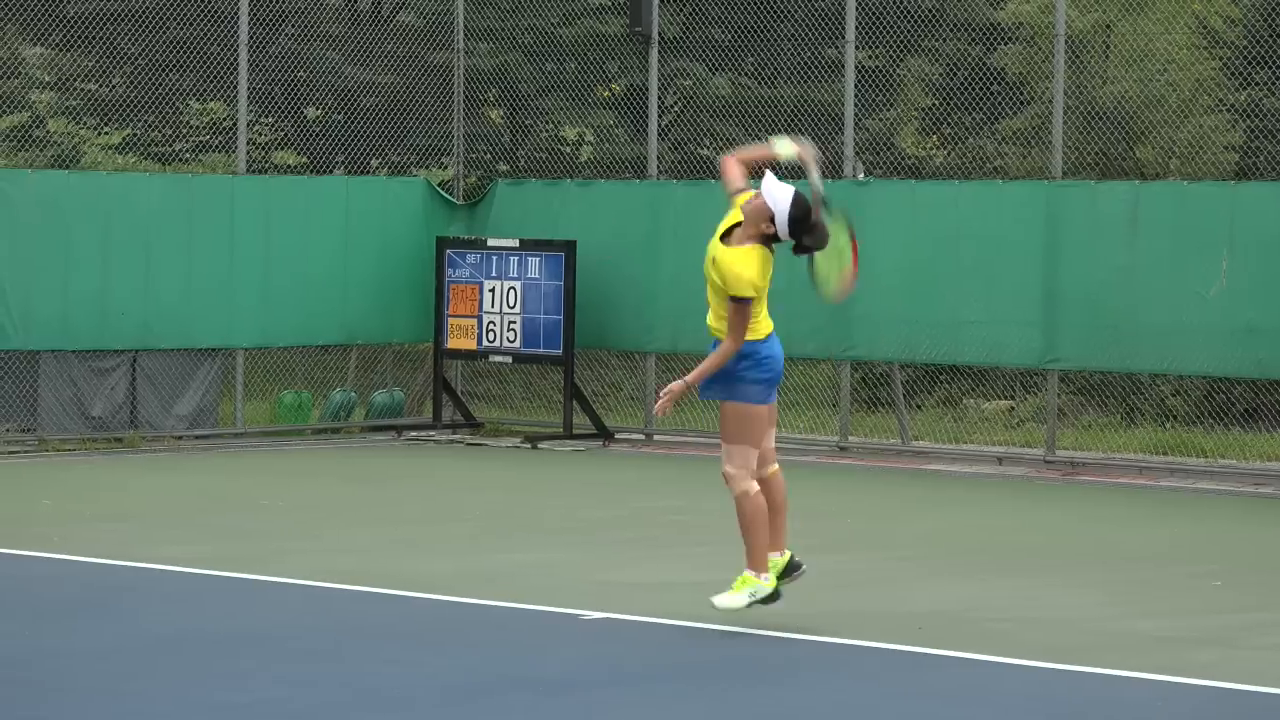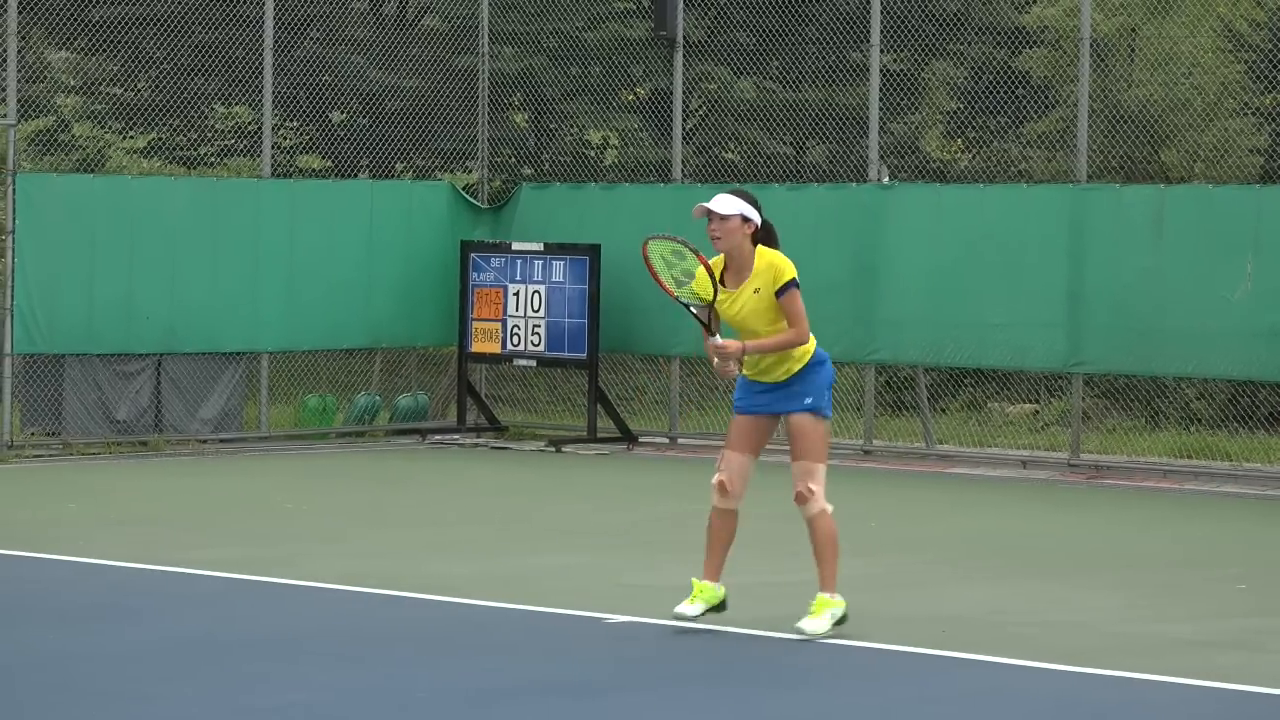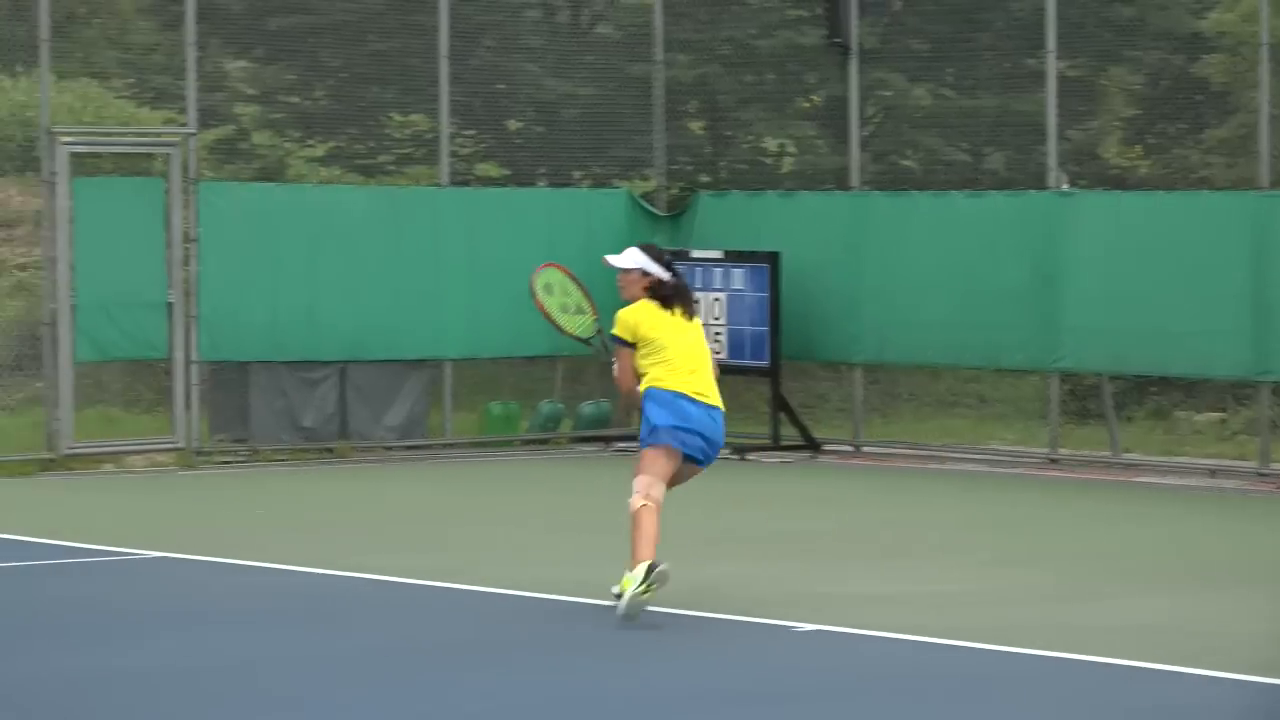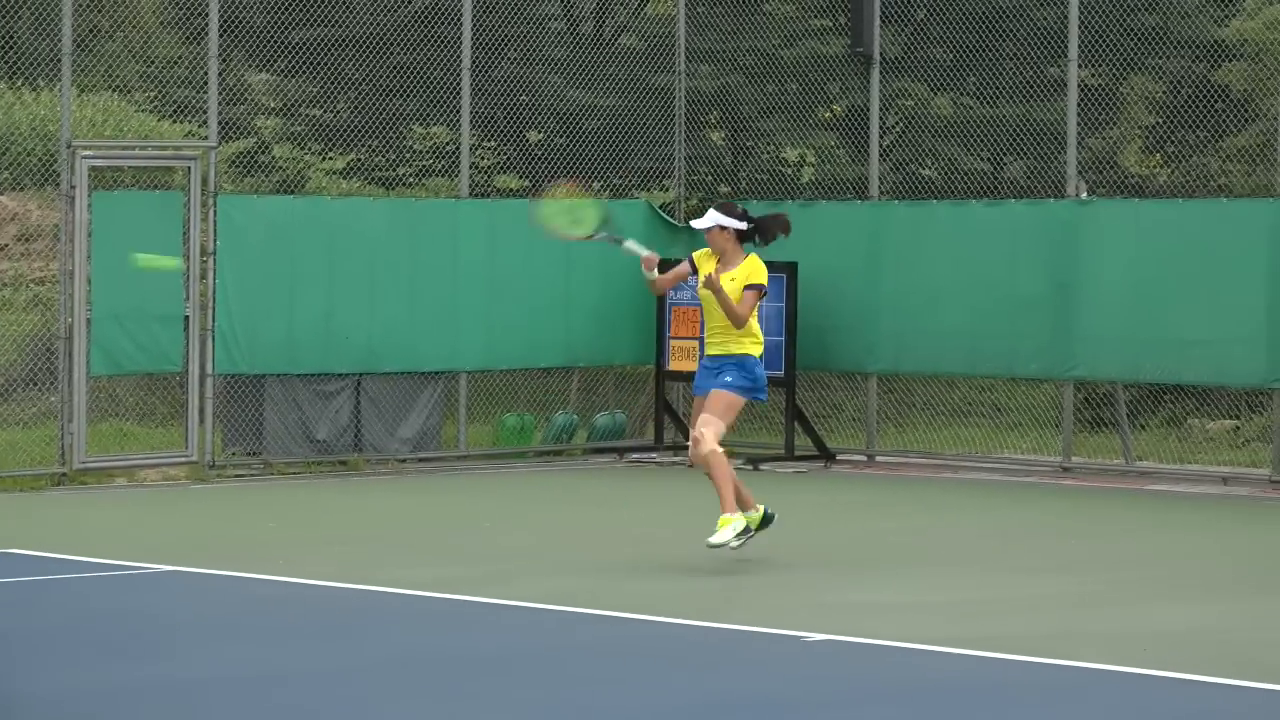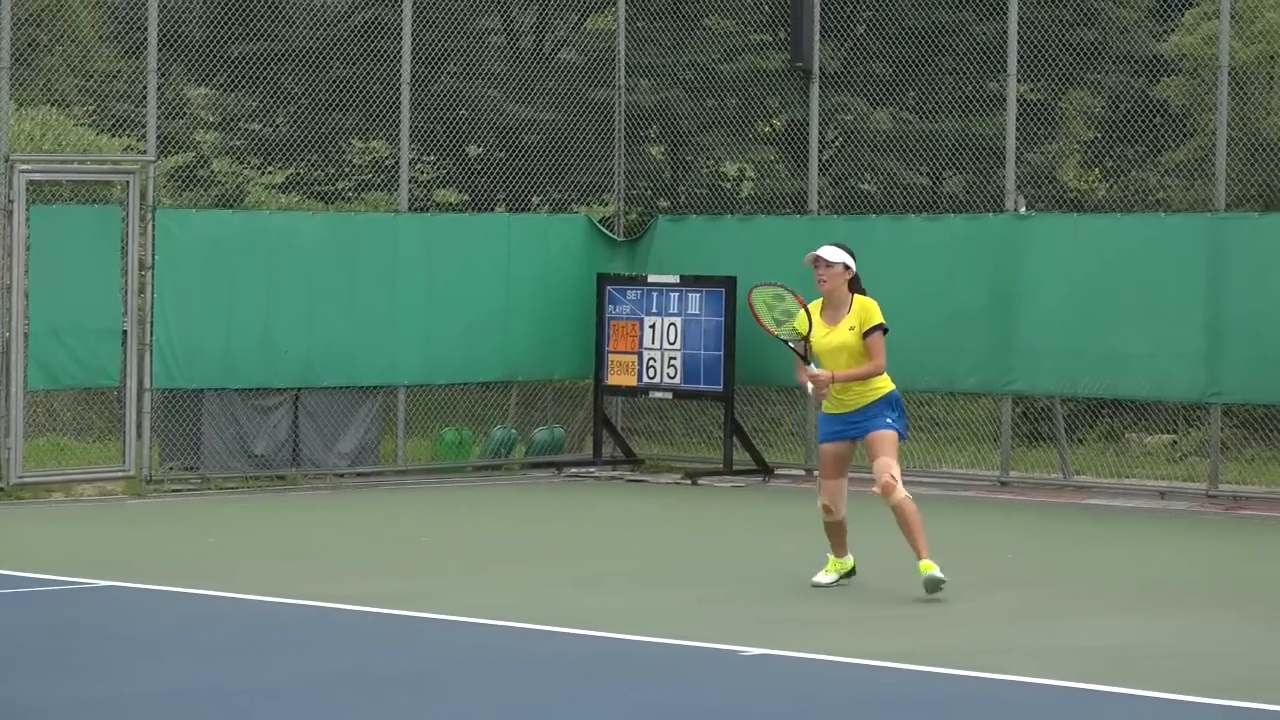
dt=1s
person 1, frame 1
left shoulder: (735, 263)
right shoulder: (743, 213)
left elbow: (735, 343)
right elbow: (731, 161)
left wrist: (685, 384)
right wrist: (784, 148)
left hip: (749, 360)
right hip: (763, 349)
left knee: (739, 470)
right knee: (764, 461)
left ankle: (757, 577)
right ankle: (779, 557)
person 1, frame 2
left shoulder: (776, 265)
right shoulder: (711, 273)
left elbow: (800, 333)
right elbow: (708, 334)
left wrist: (744, 348)
right wrist: (726, 356)
left hip: (803, 378)
right hip: (754, 385)
left knee: (808, 493)
right knee: (726, 486)
left ankle: (829, 598)
right ankle: (710, 590)
person 1, frame 3
left shoulder: (631, 317)
right shoulder: (687, 316)
left elbow: (627, 386)
left wrist: (634, 391)
left hip: (671, 411)
right hip: (712, 421)
left knee: (643, 500)
right knee: (646, 493)
left ankle: (646, 570)
right ankle: (642, 571)
person 1, frame 4
left shoulder: (753, 269)
right shoulder: (703, 258)
left elbow: (740, 320)
right elbow: (659, 286)
left wrist: (717, 288)
right wrist: (652, 273)
left hip: (739, 363)
right hip: (711, 362)
left knee: (704, 439)
right knee: (698, 454)
left ankle: (732, 518)
right ankle: (752, 511)
person 1, frame 5
left shoulder: (866, 308)
right shoulder: (807, 316)
left elbow: (878, 363)
right elbow: (803, 370)
left wrist: (833, 377)
right wrist: (814, 385)
left hip: (878, 405)
right hip: (834, 413)
left knee: (889, 482)
right knee: (829, 503)
left ankle: (926, 566)
right ankle: (841, 561)
